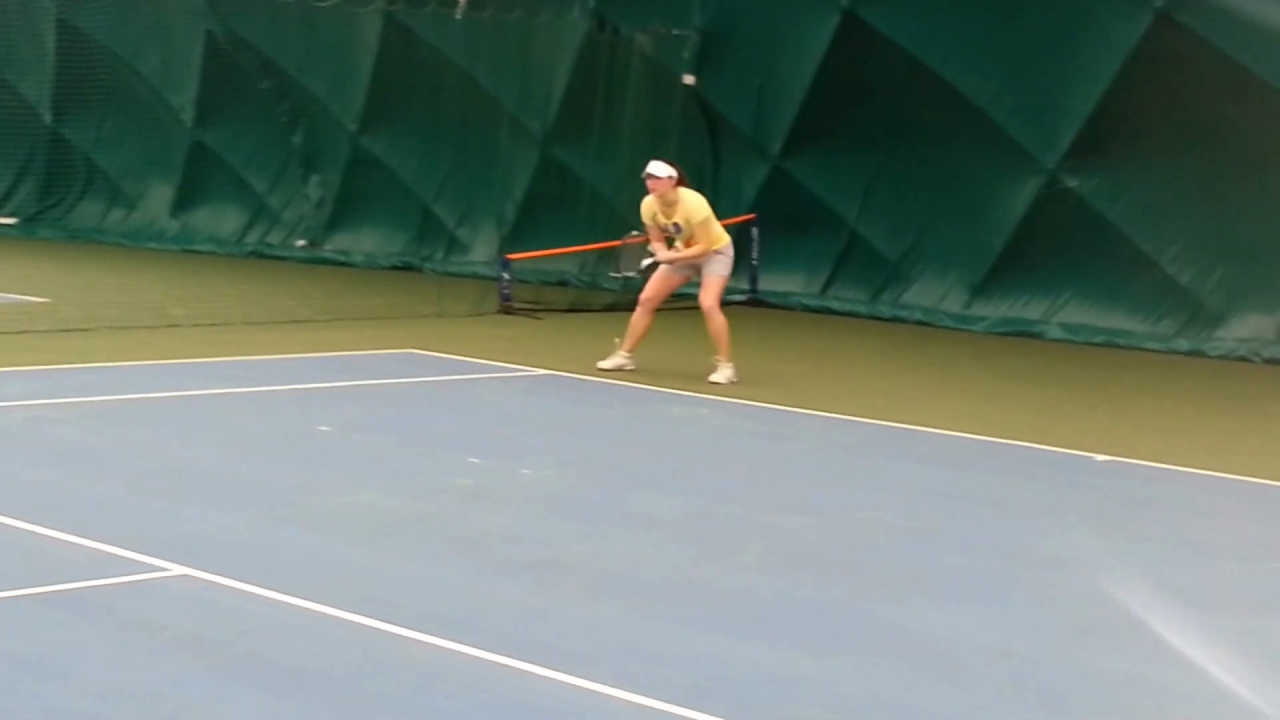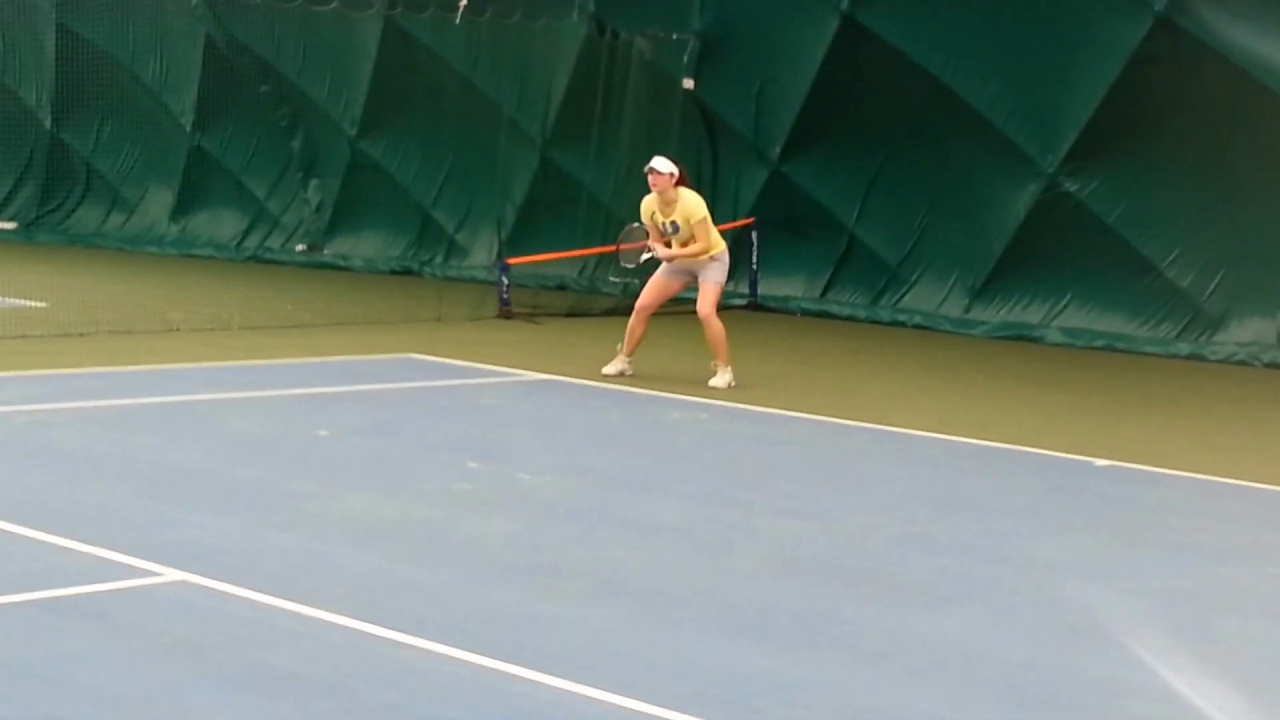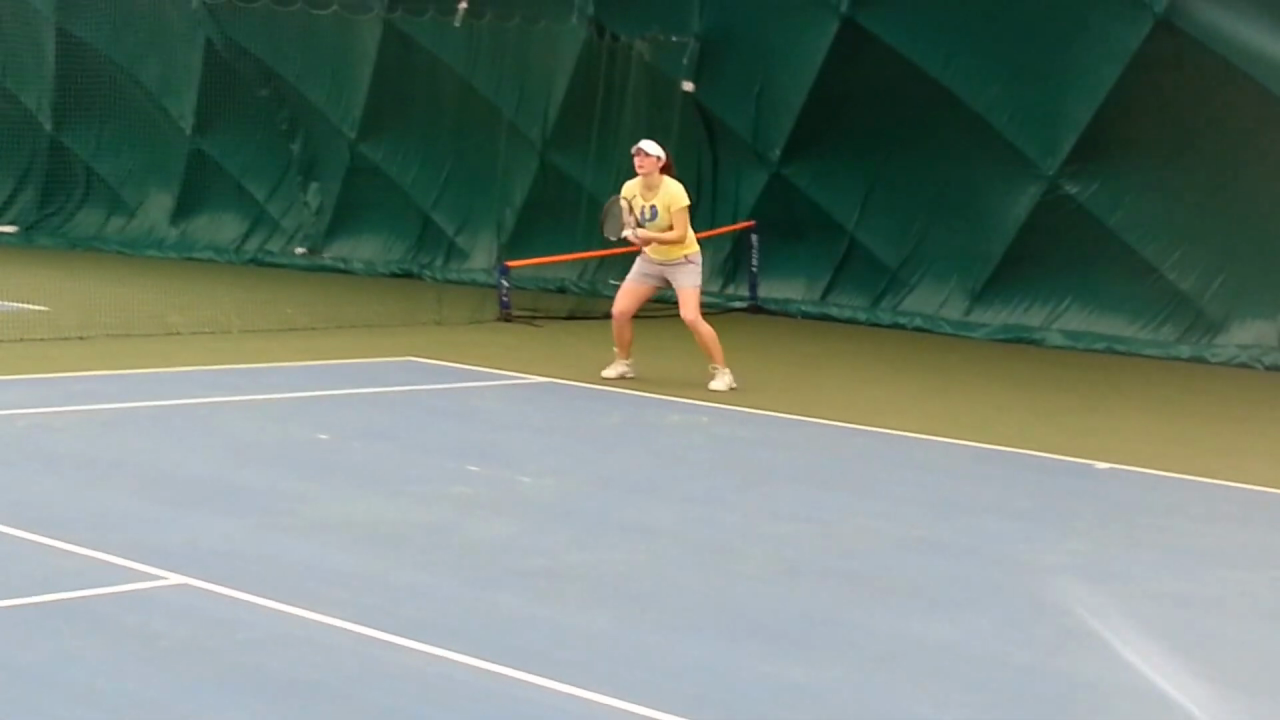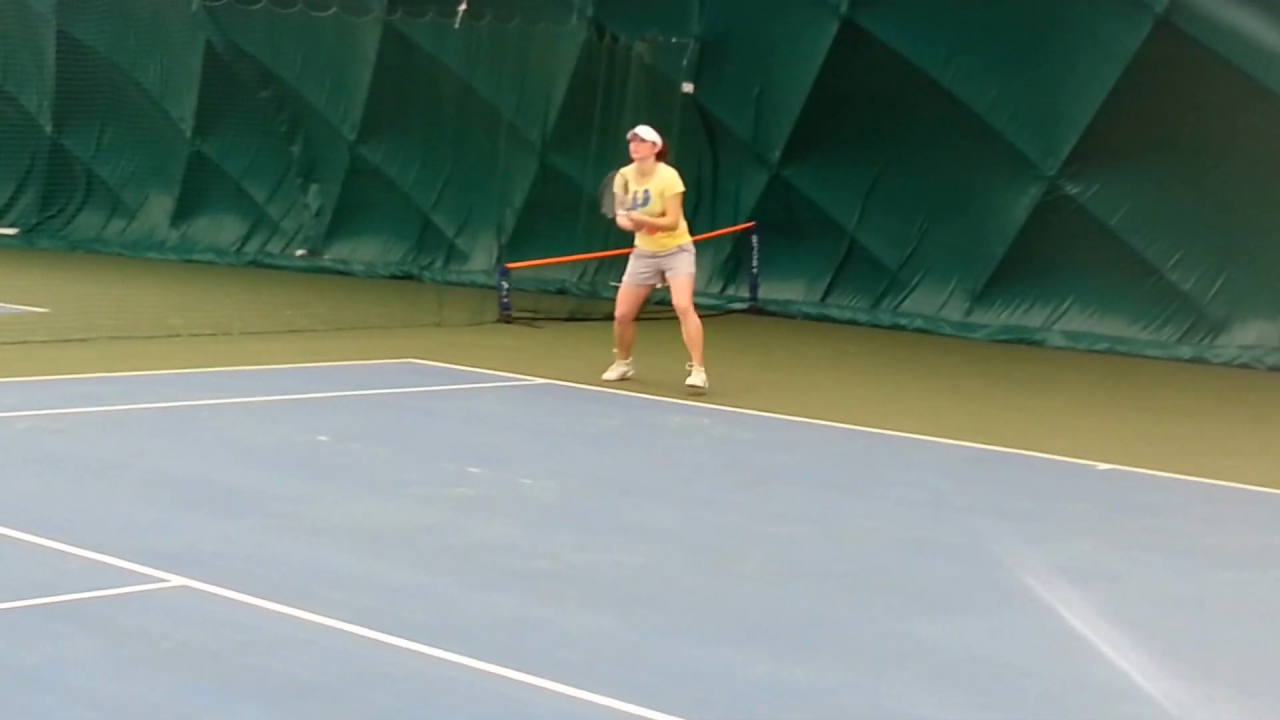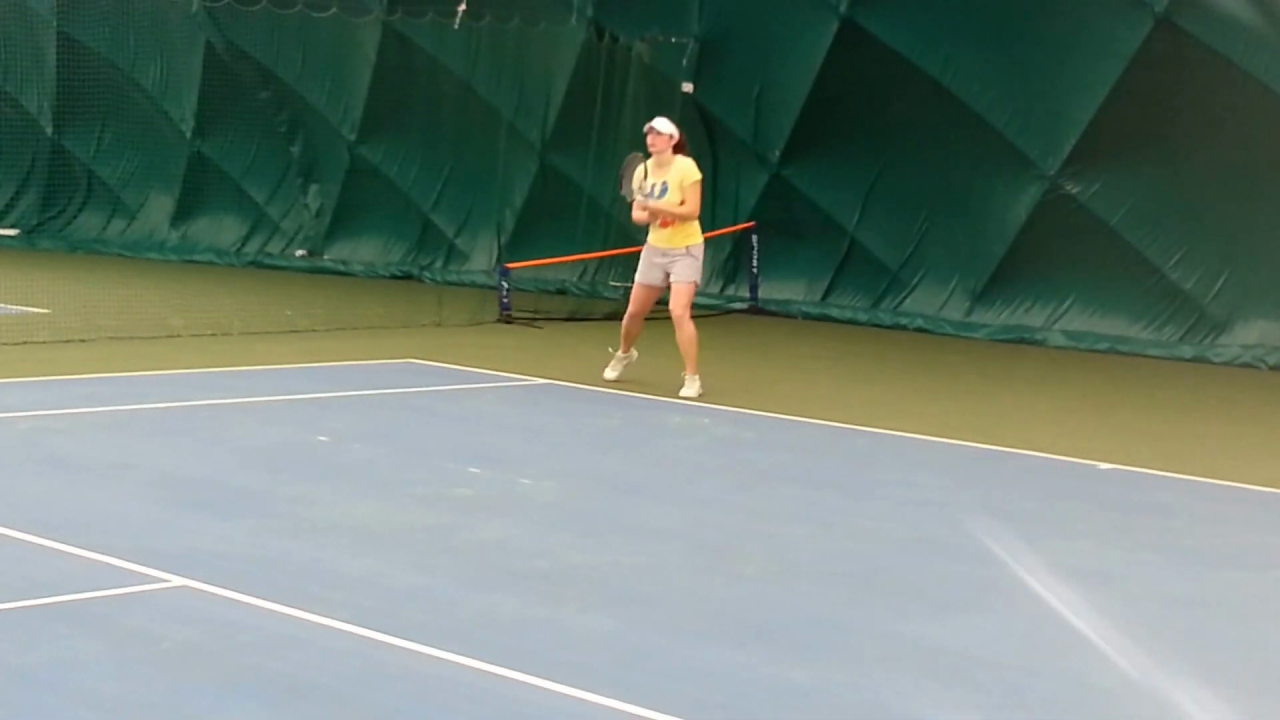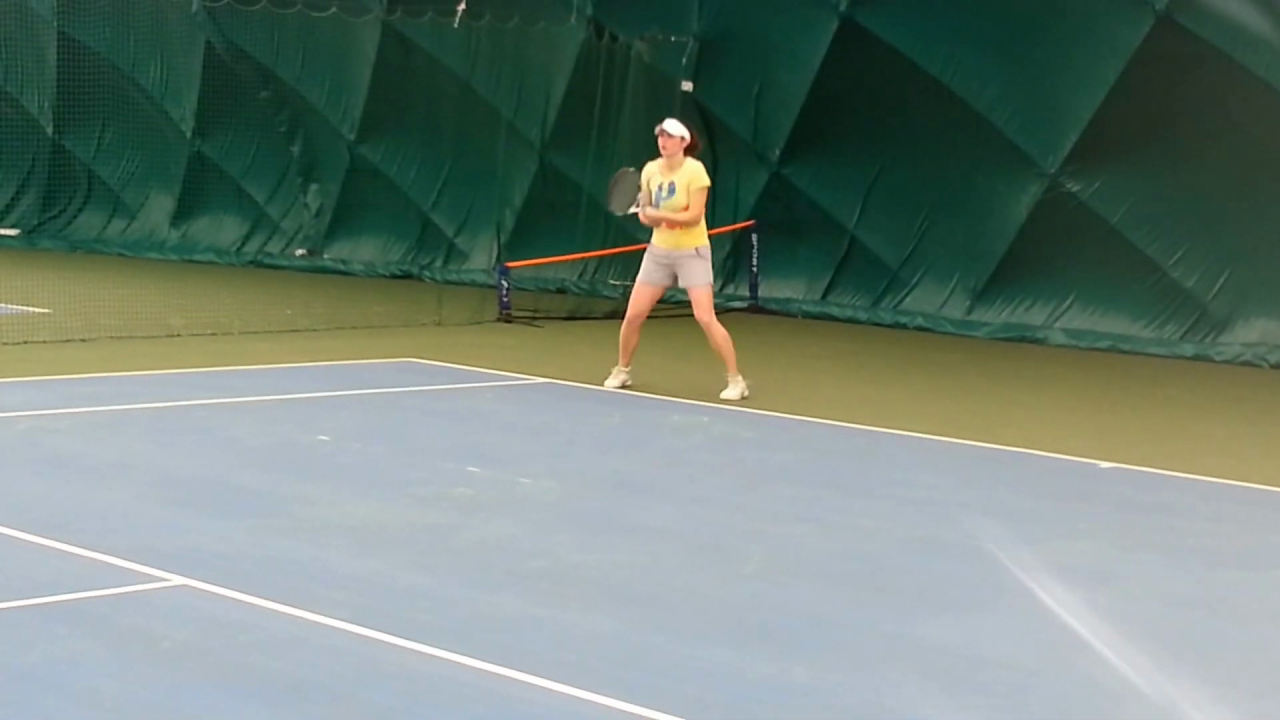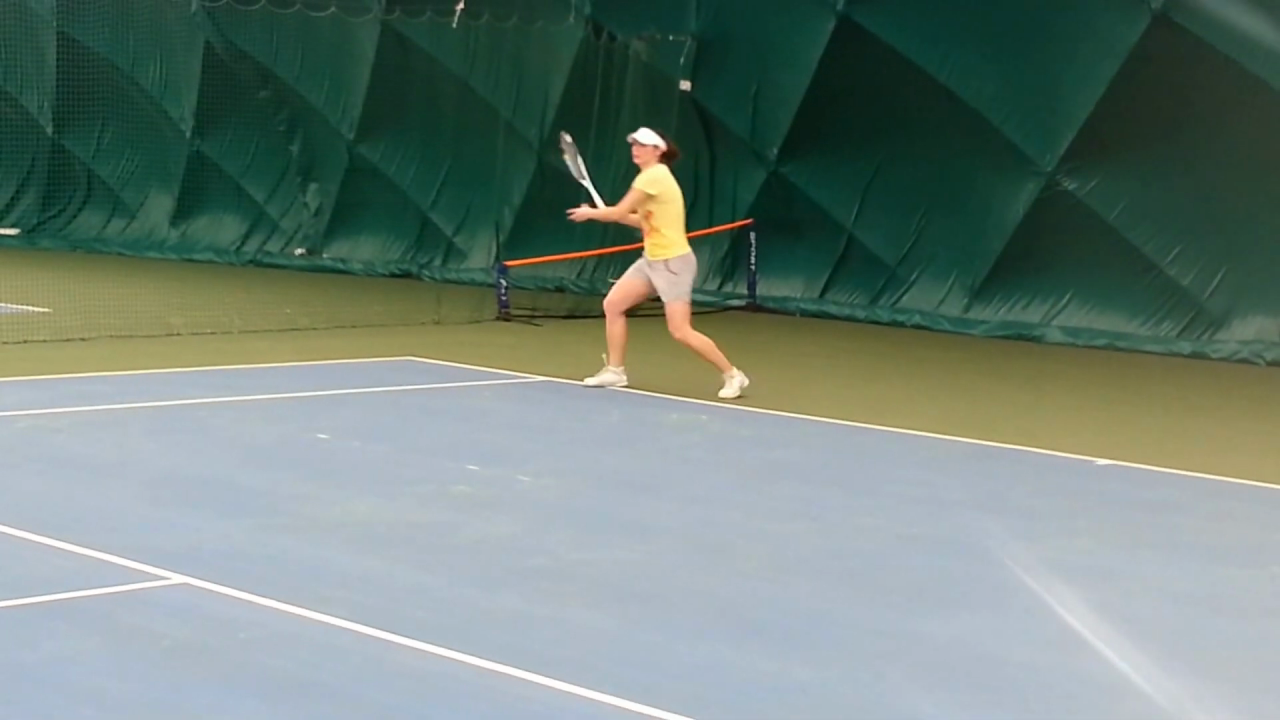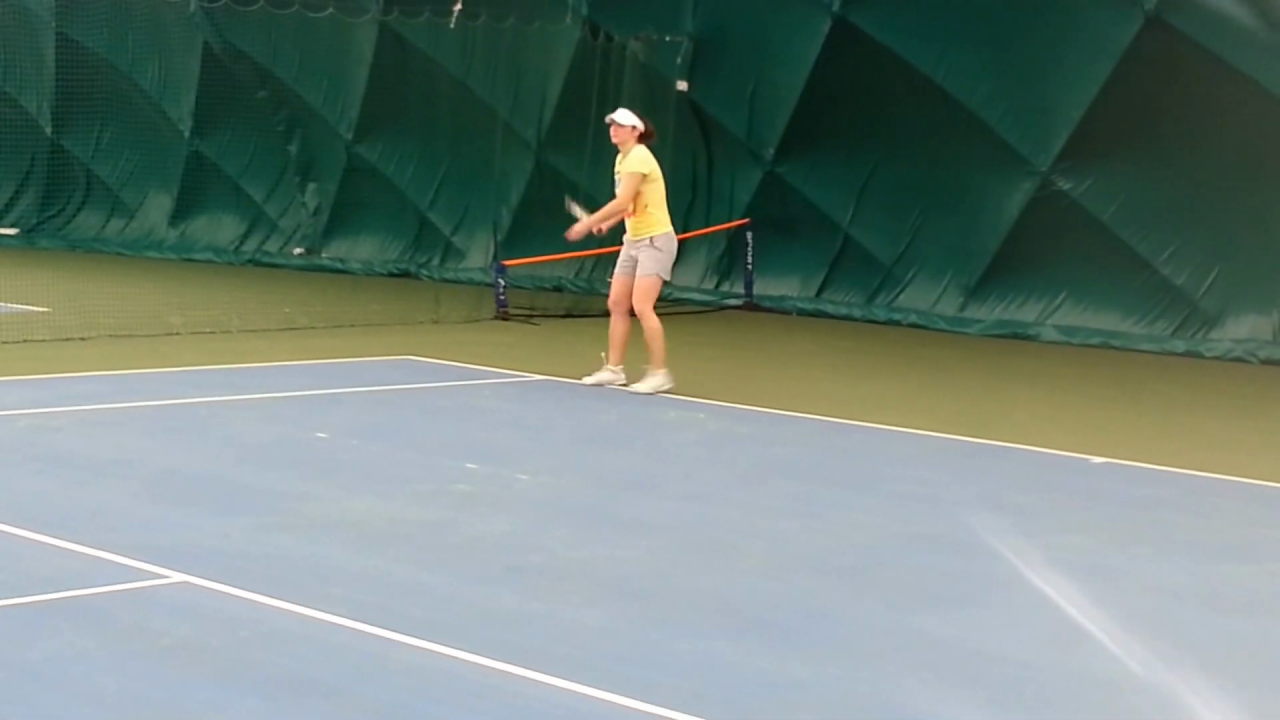
dt=0.3s
person 1, frame 1
left shoulder: (693, 203)
right shoulder: (648, 205)
left elbow: (704, 246)
right elbow: (657, 241)
left wrist: (673, 257)
right wrist: (662, 253)
left hip: (716, 251)
right hip: (683, 251)
left knee: (708, 304)
right knee: (646, 300)
left ankle: (725, 365)
right ankle: (624, 355)
person 1, frame 2
left shoulder: (691, 202)
right shoulder: (648, 204)
left elbow: (704, 246)
right elbow: (655, 241)
left wrist: (672, 253)
right wrist: (661, 251)
left hip: (711, 258)
right hip: (679, 259)
left knee: (705, 311)
right knee: (642, 306)
left ankle: (724, 370)
right ankle: (624, 360)
person 1, frame 3
left shoulder: (674, 190)
right shoulder: (629, 189)
left elbow: (680, 235)
right elbow: (631, 228)
left wrist: (650, 236)
right wrist: (636, 236)
left hip: (683, 259)
right hip: (650, 259)
left knee: (691, 317)
right knee: (620, 311)
left ankle: (722, 372)
right ankle: (623, 363)
person 1, frame 4
left shoulder: (668, 177)
right shoulder: (624, 176)
left elbow: (673, 222)
right elbow: (622, 218)
left wrist: (642, 219)
right wrist: (629, 223)
left hip: (676, 250)
right hip: (643, 252)
left knee: (683, 305)
right knee: (622, 314)
left ankle: (697, 369)
right ankle: (623, 363)
person 1, frame 5
left shoulder: (686, 167)
right shoulder: (642, 170)
left elbow: (692, 211)
right elbow: (636, 213)
left wrist: (658, 207)
right wrist: (648, 215)
left hip: (686, 250)
right hip: (654, 250)
left knee: (679, 313)
right knee: (634, 313)
left ankle: (692, 378)
right ankle: (624, 355)
person 1, frame 6
left shoulder: (695, 170)
right shoulder: (650, 170)
left elbow: (695, 216)
right elbow: (644, 213)
left wrist: (661, 215)
right wrist: (648, 216)
left hip: (692, 253)
right hip: (659, 252)
left knee: (706, 318)
right knee: (633, 315)
left ankle: (736, 380)
right ankle: (622, 370)
person 1, frame 7
left shoulder: (653, 177)
right shoulder: (651, 175)
left elbow: (619, 212)
left wrist: (589, 213)
right wrist: (620, 218)
left hip: (673, 261)
right hip: (652, 260)
left knee: (681, 332)
right knee: (612, 305)
left ankle: (733, 374)
right ankle: (615, 370)
person 1, frame 8
left shoulder: (639, 158)
right shoulder: (622, 159)
left elbow: (622, 201)
left wrist: (587, 223)
right wrist: (608, 222)
left hip: (656, 240)
right hip: (634, 241)
left knee: (642, 307)
right knee: (617, 306)
left ankle: (659, 373)
right ankle: (614, 369)
